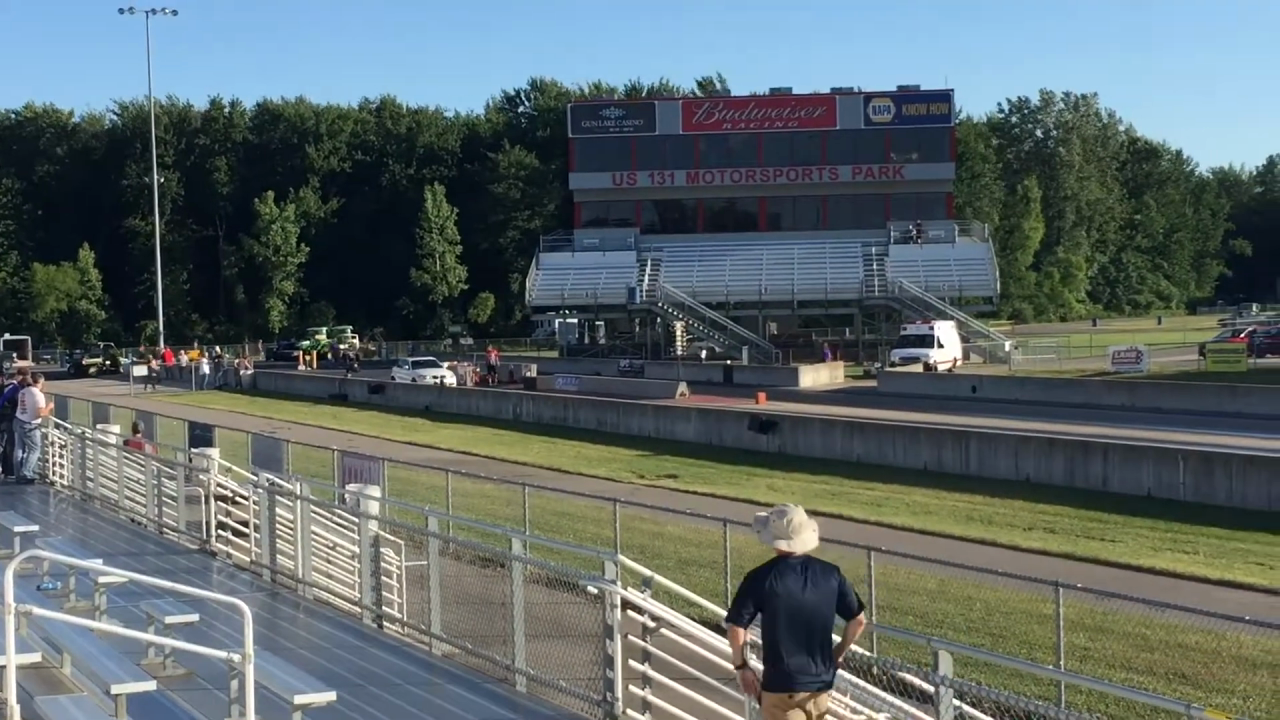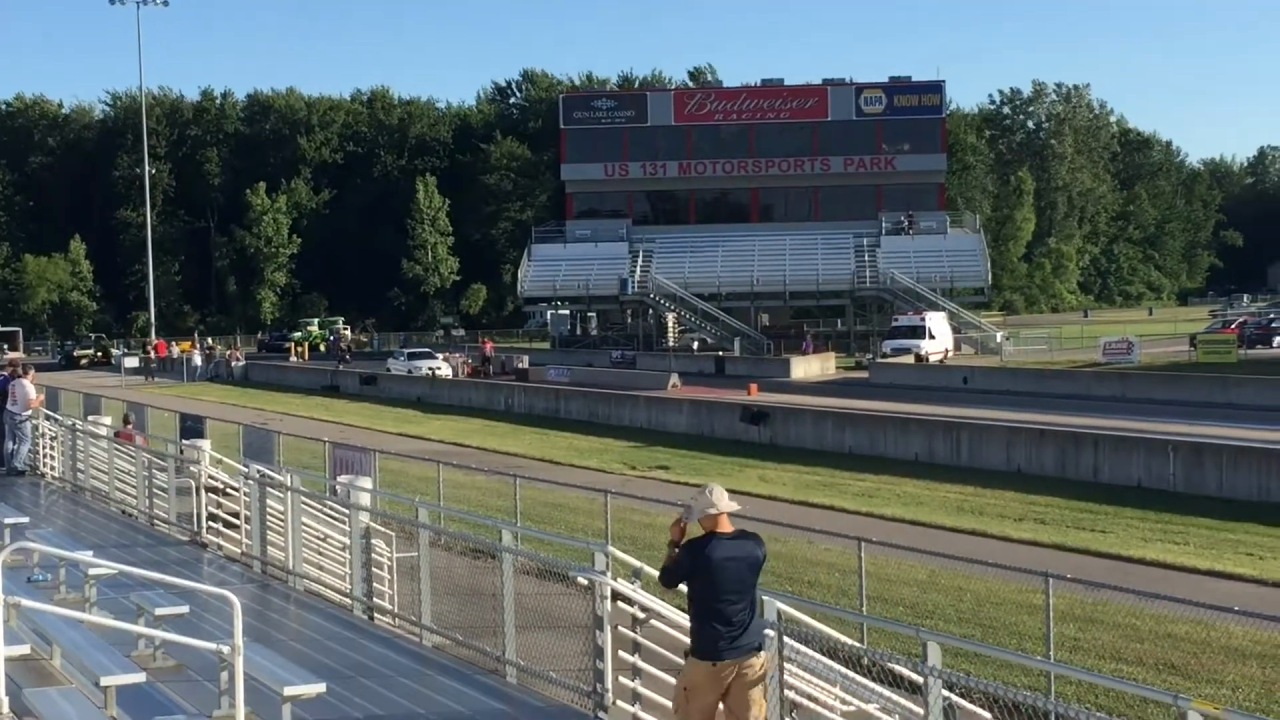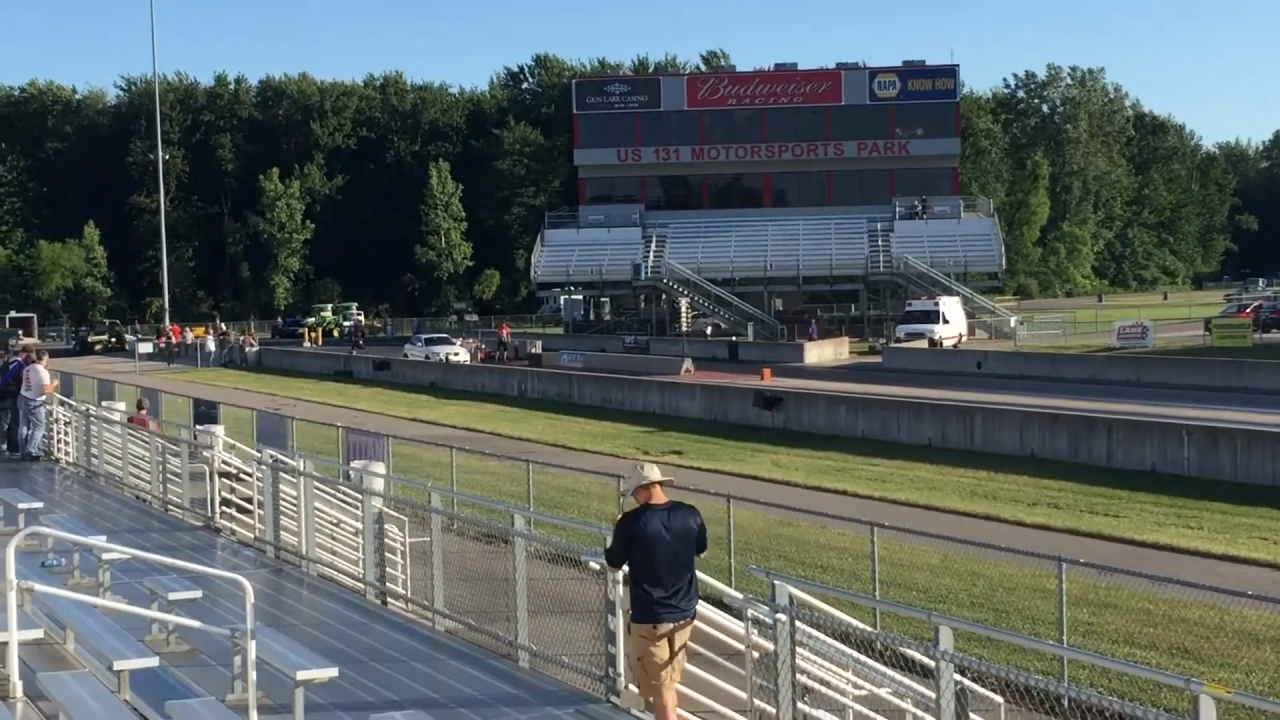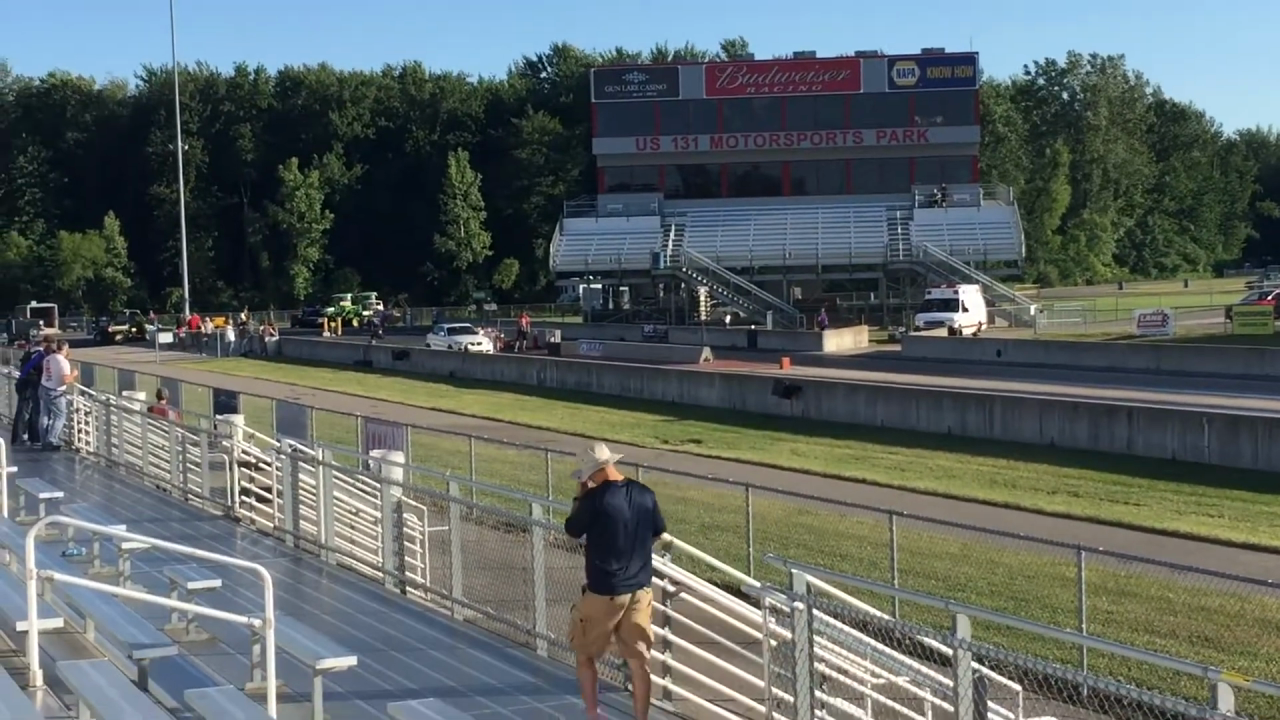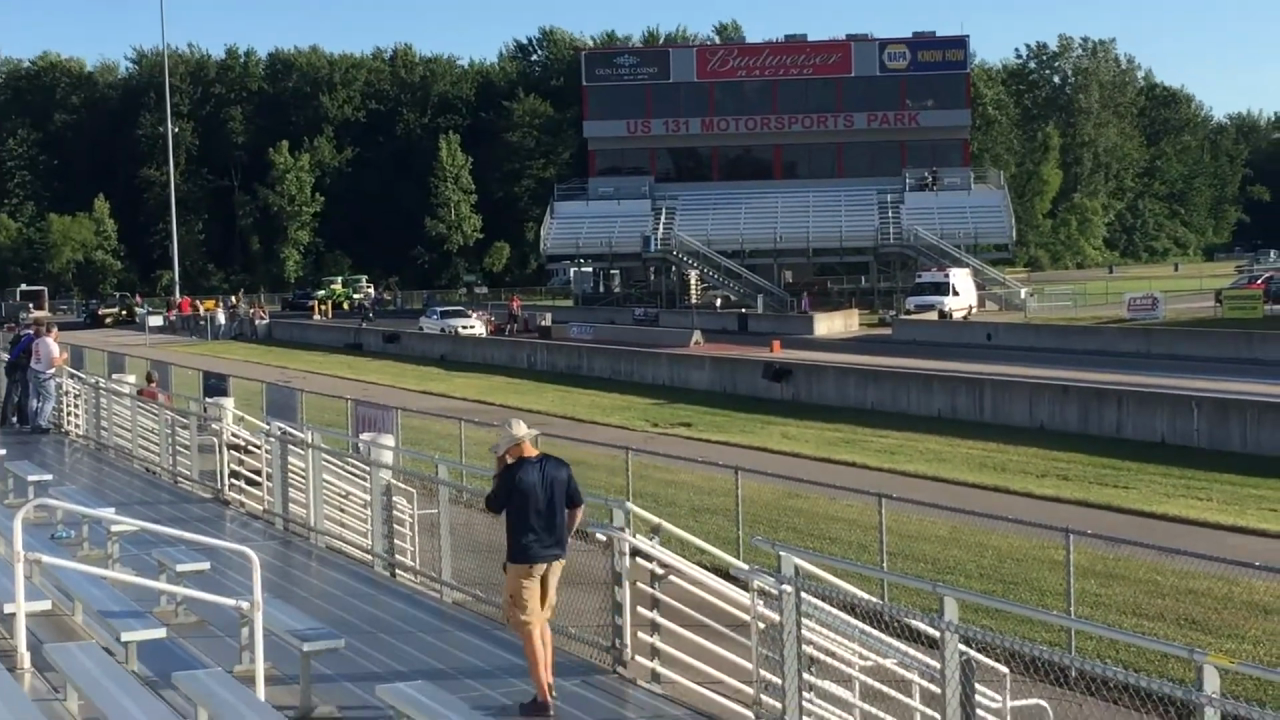
dt=0.5s
person 1, frame 1
left shoulder: (761, 578)
right shoulder: (830, 573)
left elbow: (736, 628)
right elbow: (858, 620)
left wrist: (740, 665)
right wrist: (837, 654)
left hip: (782, 684)
right hip: (820, 681)
person 1, frame 2
left shoulder: (697, 550)
right shoulder: (755, 545)
left elbow: (666, 581)
left wrist: (674, 544)
left hip: (709, 655)
right hip: (751, 653)
person 1, frame 3
left shoulder: (632, 522)
right shoulder: (690, 515)
left elbow: (614, 562)
right elbow: (700, 549)
left wrist: (619, 531)
left hip: (649, 619)
right hip: (684, 615)
left knee: (661, 694)
right knee: (668, 685)
person 1, frame 4
left shoulder: (596, 498)
right shoulder: (645, 495)
left elbow: (573, 531)
right elbow: (657, 534)
left wrist: (580, 496)
left hip: (606, 591)
right hip: (640, 587)
left knee: (585, 654)
right knee: (638, 660)
person 1, frame 5
left shoulder: (512, 474)
right shoulder: (560, 468)
left elbow: (493, 507)
right elbow: (577, 507)
left hip: (524, 560)
right hip: (555, 556)
left knee: (528, 628)
right knee: (541, 620)
right ankle: (548, 681)
